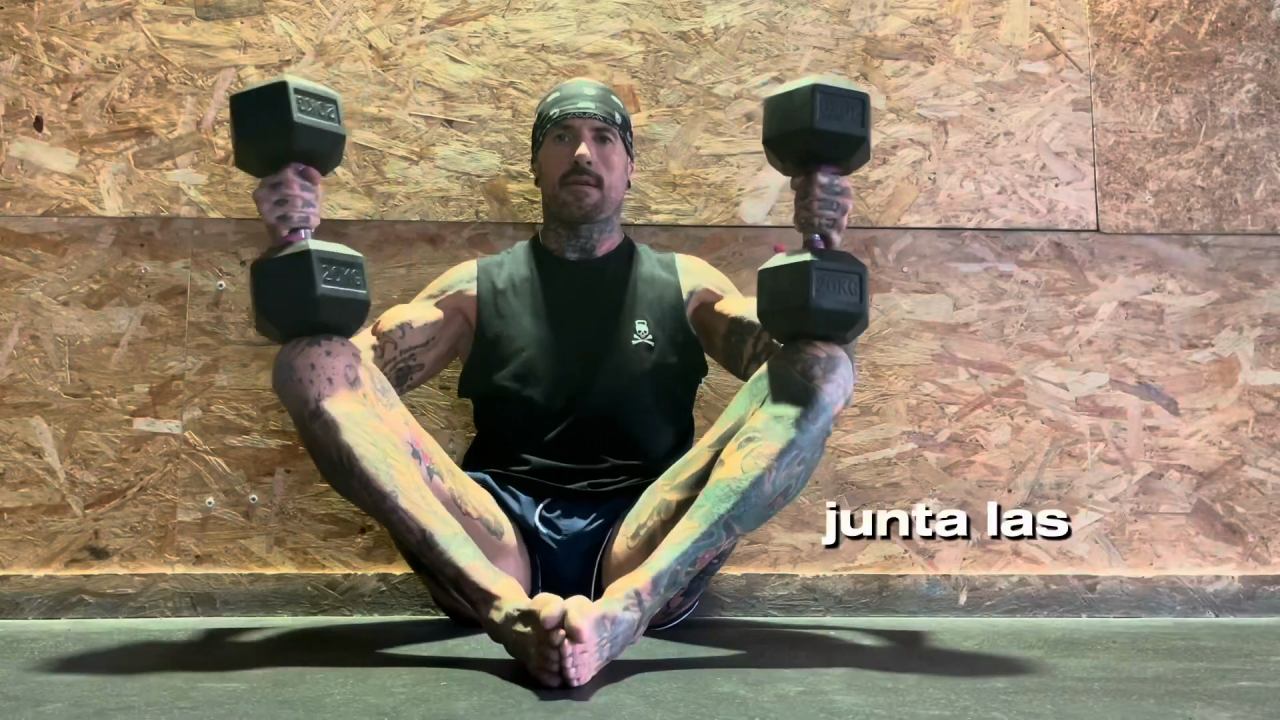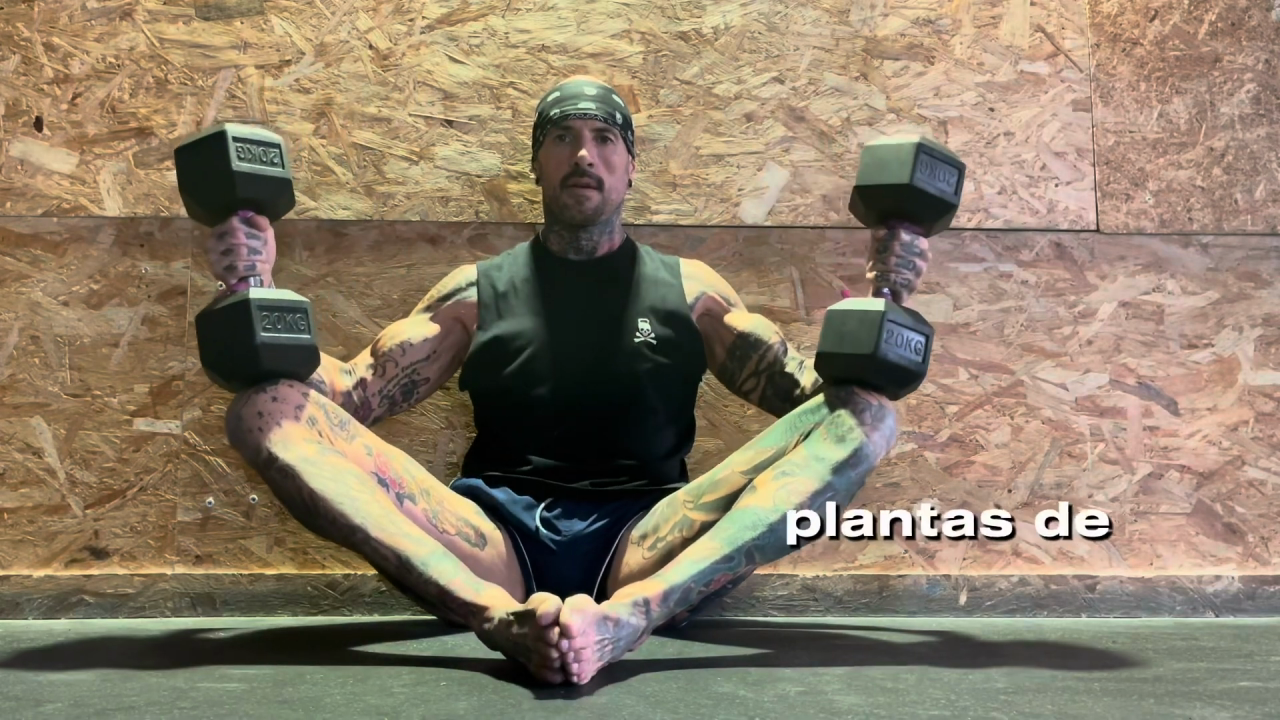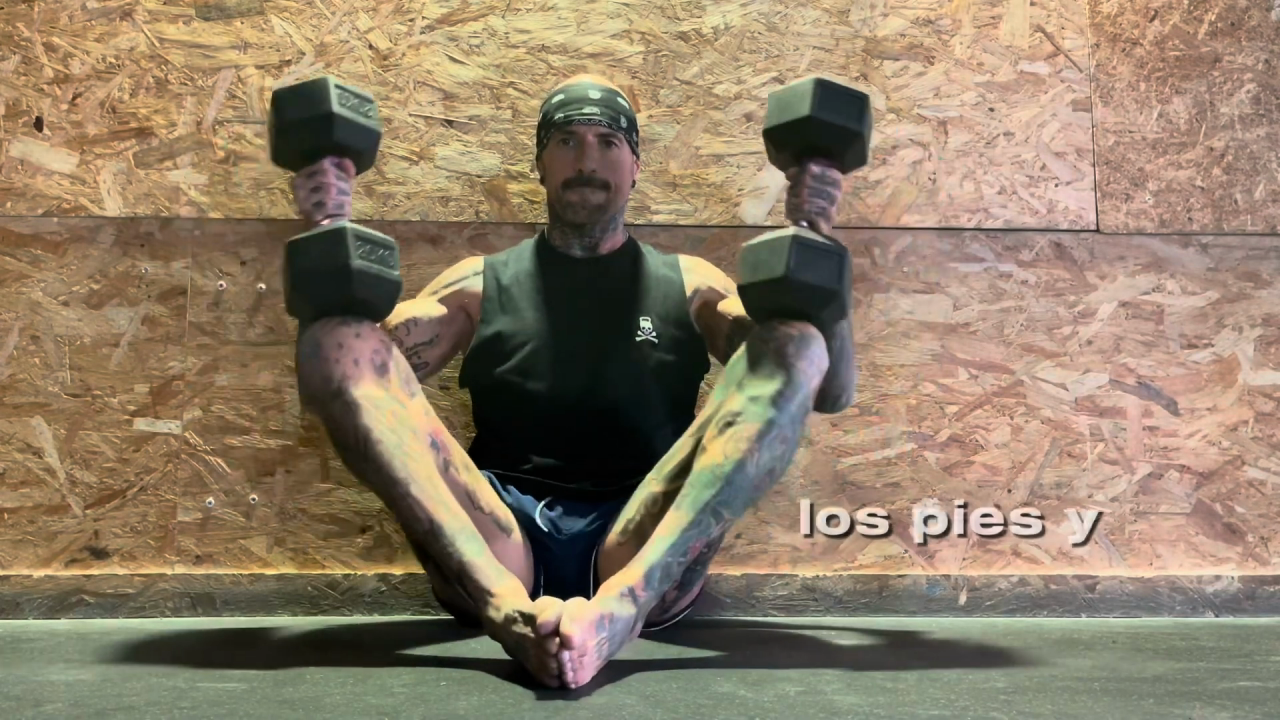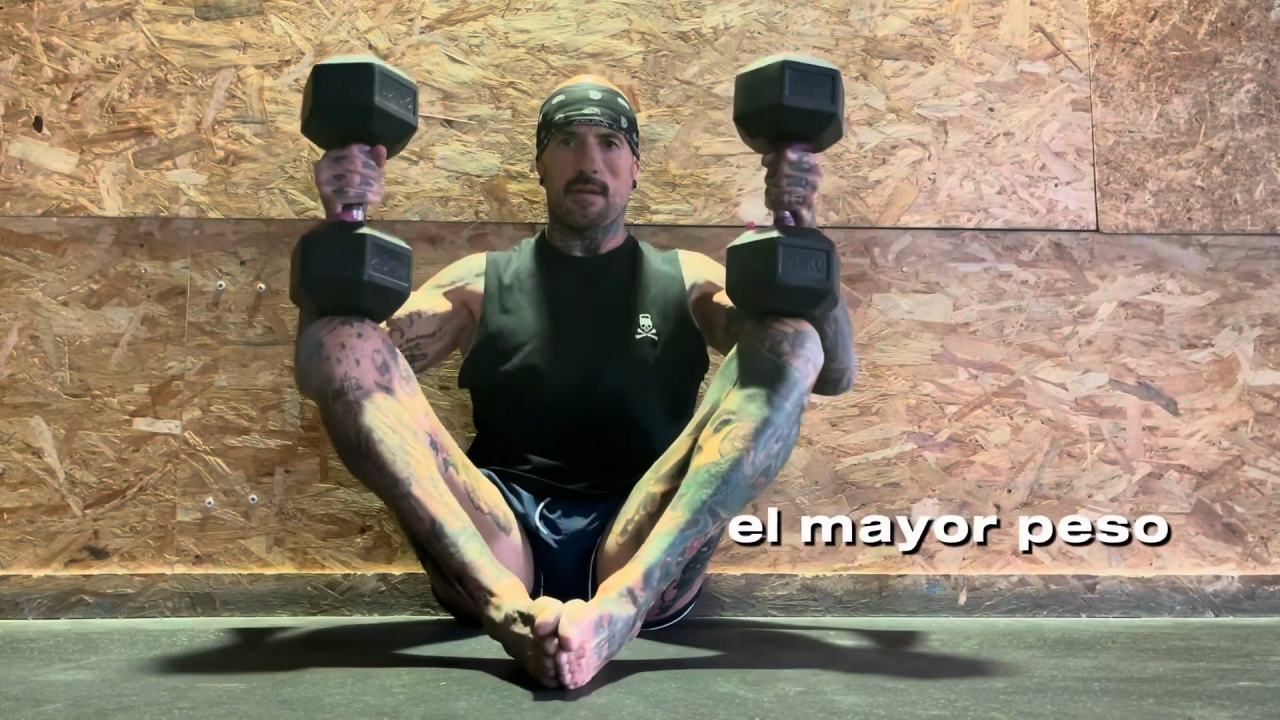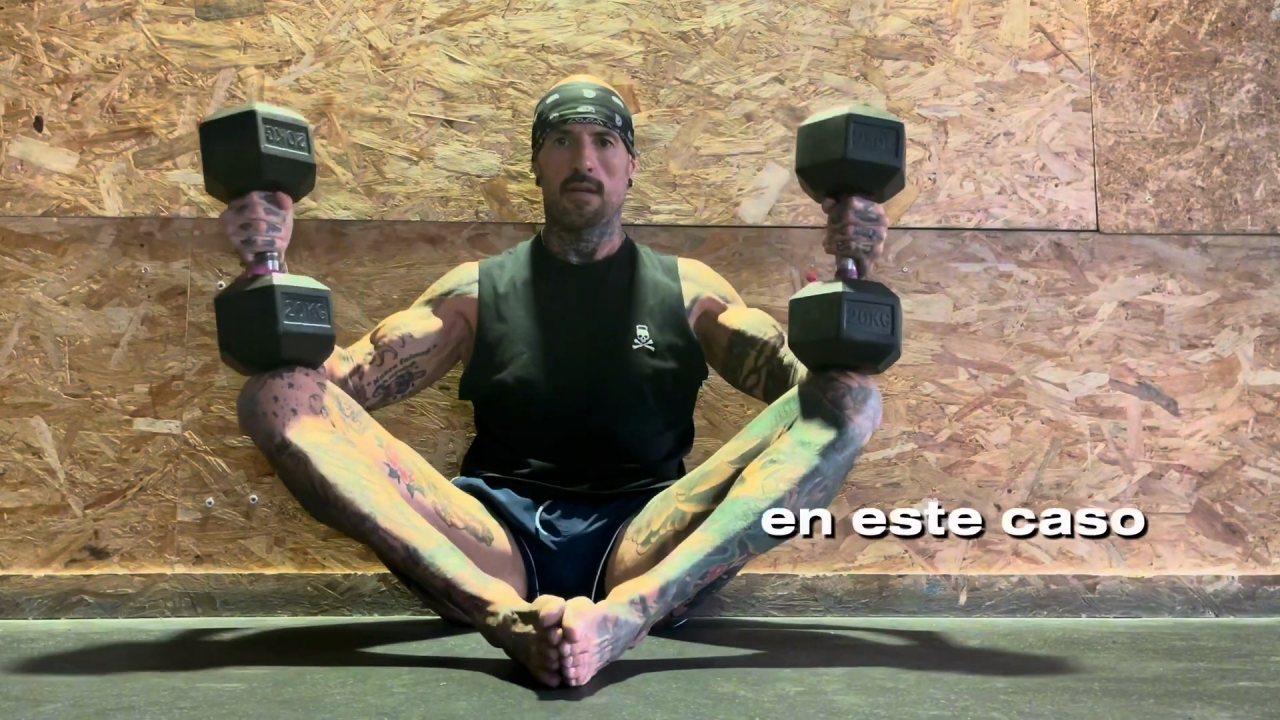
dt=1s
person 1, frame 1
left shoulder: (685, 283)
right shoulder: (476, 286)
left elbow: (821, 376)
right elbow: (341, 387)
left wrist: (820, 250)
right wrist: (298, 248)
left hip: (646, 556)
right hip: (494, 549)
left knee: (822, 369)
right knee: (311, 365)
left ankle: (619, 615)
right ankle: (510, 612)
person 1, frame 2
left shoulder: (688, 287)
right shoulder: (477, 290)
left elbow: (807, 393)
right elbow: (350, 399)
left hip: (646, 552)
right hip: (496, 546)
left knee: (862, 418)
right knee: (265, 412)
left ankle: (621, 620)
right ankle: (507, 619)
person 1, frame 3
left shoulder: (688, 285)
right shoulder: (479, 284)
left elbow: (831, 388)
right elbow: (325, 384)
left hip: (645, 557)
right hip: (497, 554)
left knee: (799, 349)
right knee: (346, 345)
left ankle: (614, 611)
right ankle: (512, 612)
person 1, frame 4
left shoulder: (688, 280)
right shoulder: (481, 281)
left elbow: (833, 373)
right elbow: (327, 373)
left wrist: (798, 227)
left hip: (646, 558)
right hip: (497, 550)
left knee: (793, 346)
right knee: (333, 348)
left ankle: (615, 611)
right ankle: (512, 612)
person 1, frame 5
left shoulder: (687, 288)
right shoulder: (476, 289)
left elbow: (823, 390)
right elbow: (342, 387)
left wrist: (851, 278)
right wrist: (272, 268)
left hip: (644, 555)
right hip: (496, 548)
left knee: (848, 402)
right knee: (276, 398)
left ankle: (622, 615)
right ankle: (507, 614)
